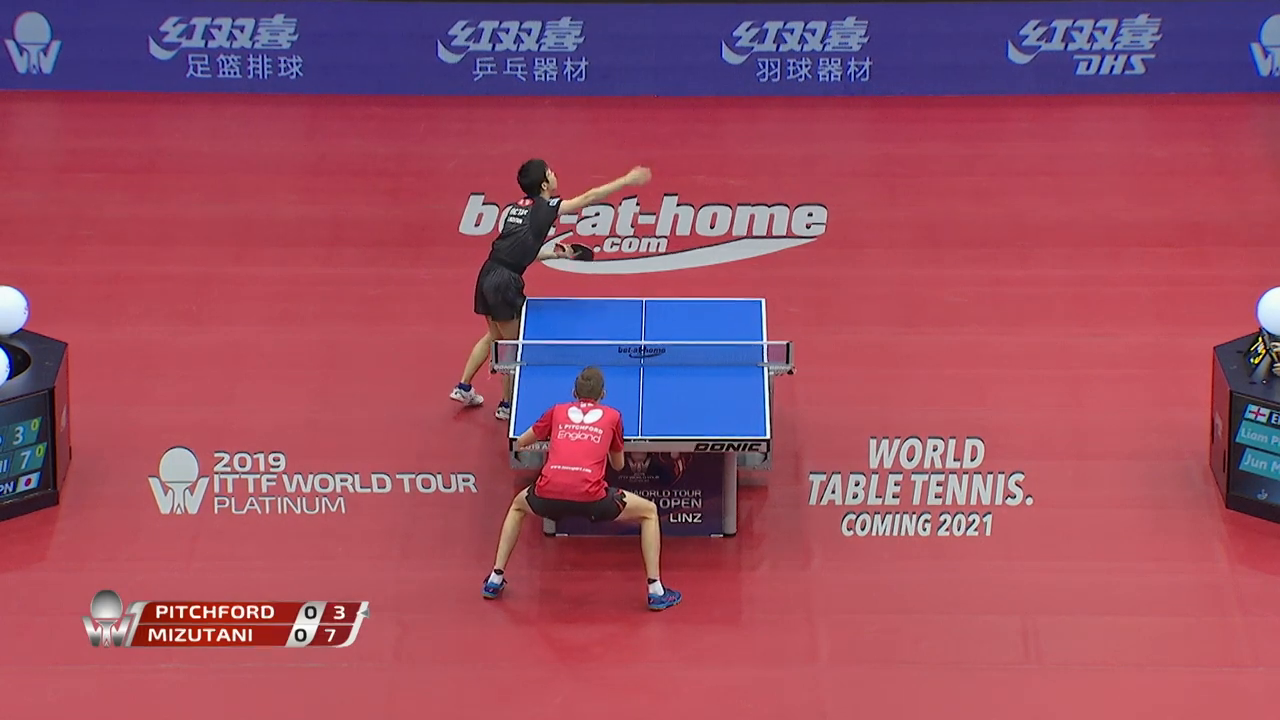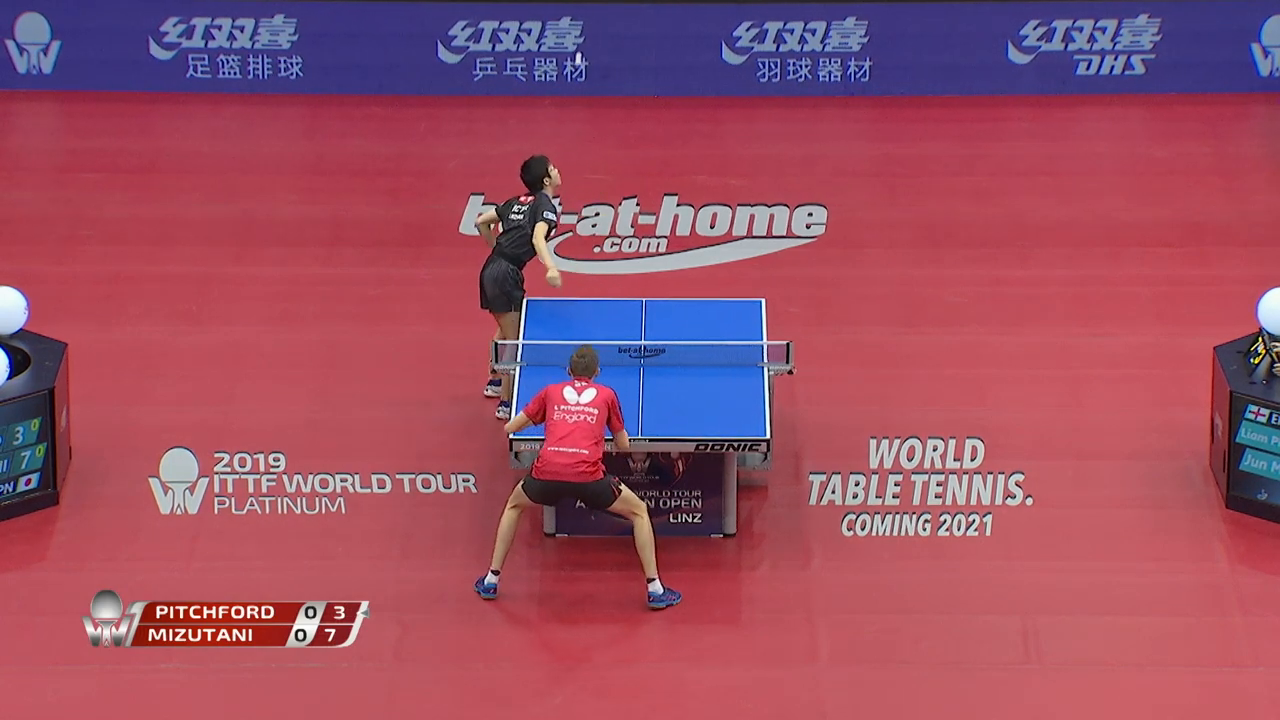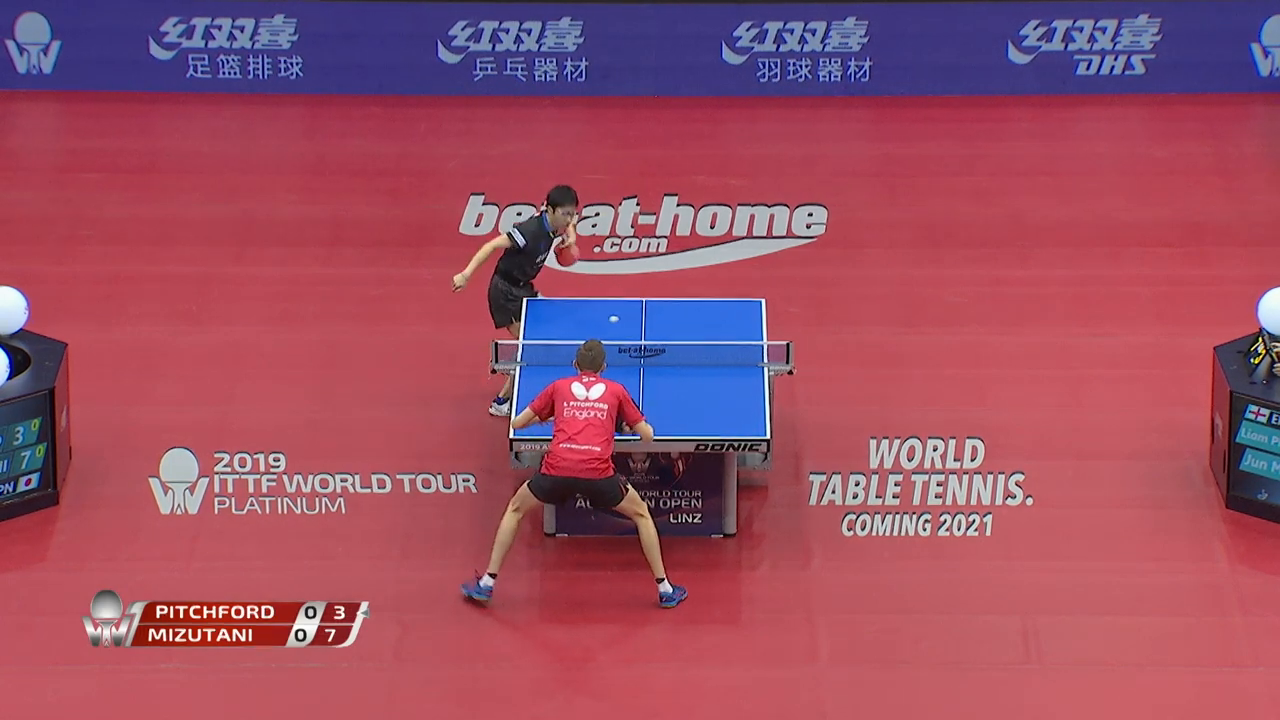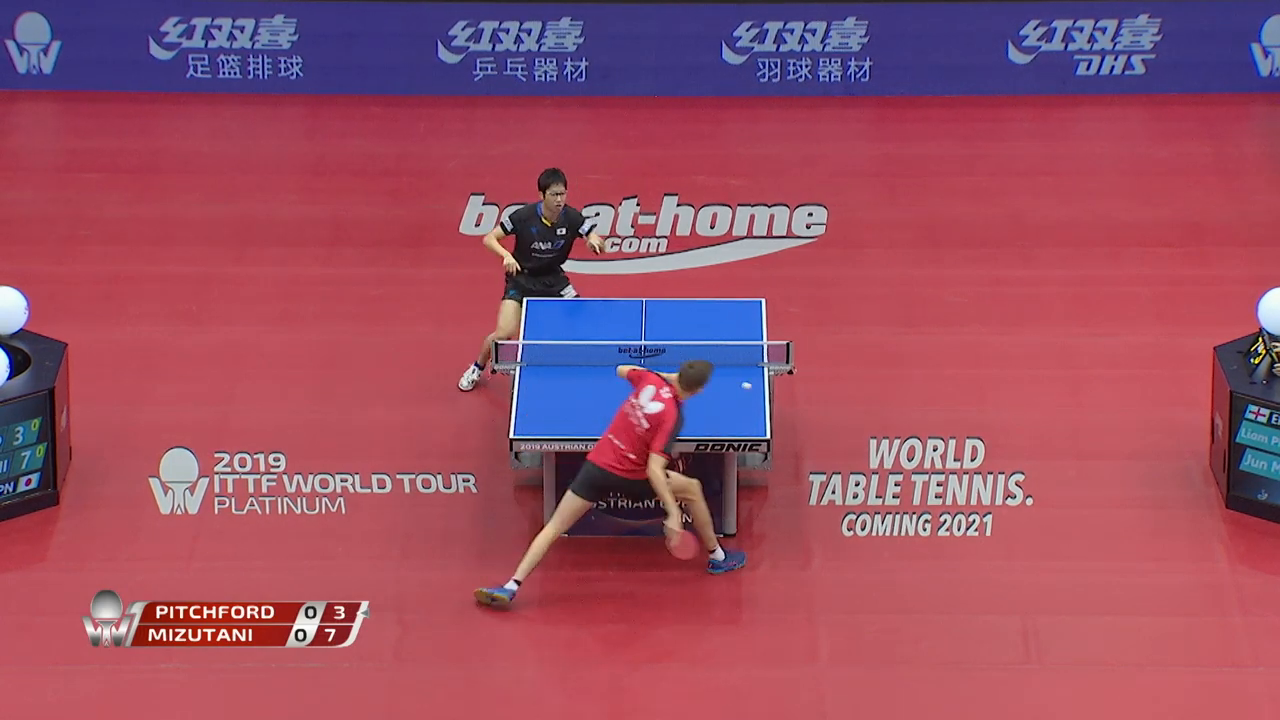
dt=0.5s
person 1, frame 1
left shoulder: (557, 411)
right shoulder: (612, 416)
left elbow: (520, 443)
right elbow: (618, 465)
left hip: (549, 495)
right hip: (590, 497)
left knee: (517, 505)
right knee: (649, 512)
left ankle: (495, 579)
right ankle: (655, 591)
person 1, frame 2
left shoulder: (551, 391)
right shoulder: (607, 395)
left elbow: (509, 428)
right elbow: (624, 446)
left wrist: (533, 419)
right wrist: (617, 435)
left hip: (547, 473)
right hip: (588, 476)
left knee: (513, 506)
right knee: (639, 512)
left ankle: (491, 580)
right ankle: (655, 590)
person 1, frame 3
left shoulder: (558, 386)
right shoulder: (616, 390)
left elbow: (517, 424)
right elbow: (647, 435)
left wrist: (543, 416)
right wrist: (635, 423)
left hip: (556, 471)
right hip: (597, 473)
left knee: (515, 510)
right knee: (641, 514)
left ankle: (486, 584)
right ankle: (665, 589)
person 1, frame 4
left shoulder: (649, 378)
right shoulder: (673, 417)
left elbow: (622, 369)
right elbow: (654, 469)
left wrist: (666, 378)
right wrist: (673, 513)
left hip: (598, 464)
right hip: (634, 476)
left knee: (553, 527)
right knee: (693, 490)
left ankle: (510, 587)
right ankle: (717, 556)
person 2, frame 1
left shoulder: (516, 208)
right shoulder: (543, 209)
right elbow: (587, 199)
left wrist: (553, 252)
right wrist: (626, 180)
left hip: (488, 273)
right hip: (504, 281)
left knee: (493, 335)
right knee: (513, 344)
left ankle: (463, 387)
right ankle: (507, 405)
person 2, frame 2
left shoulder: (517, 202)
right shoulder: (547, 207)
left elbow: (481, 222)
right elbow: (538, 237)
right wrist: (550, 267)
left hip: (491, 269)
right hip: (505, 274)
left knee: (506, 331)
right knee: (516, 340)
left ankle: (495, 382)
right ankle: (506, 404)
person 2, frame 3
left shoulder: (552, 222)
right shoulder: (531, 231)
left elbow: (569, 221)
right elbow: (491, 245)
left wrist: (571, 236)
right wrist: (466, 273)
left hip: (523, 287)
right hip: (507, 290)
right ankle: (501, 401)
person 2, frame 4
left shoulder: (571, 217)
right shoulder: (523, 216)
left elbow: (594, 238)
right elbow: (489, 238)
left wrist: (595, 243)
right wrist: (506, 256)
left hip: (552, 277)
right hip: (520, 277)
right knee: (504, 333)
right ankle: (477, 368)
